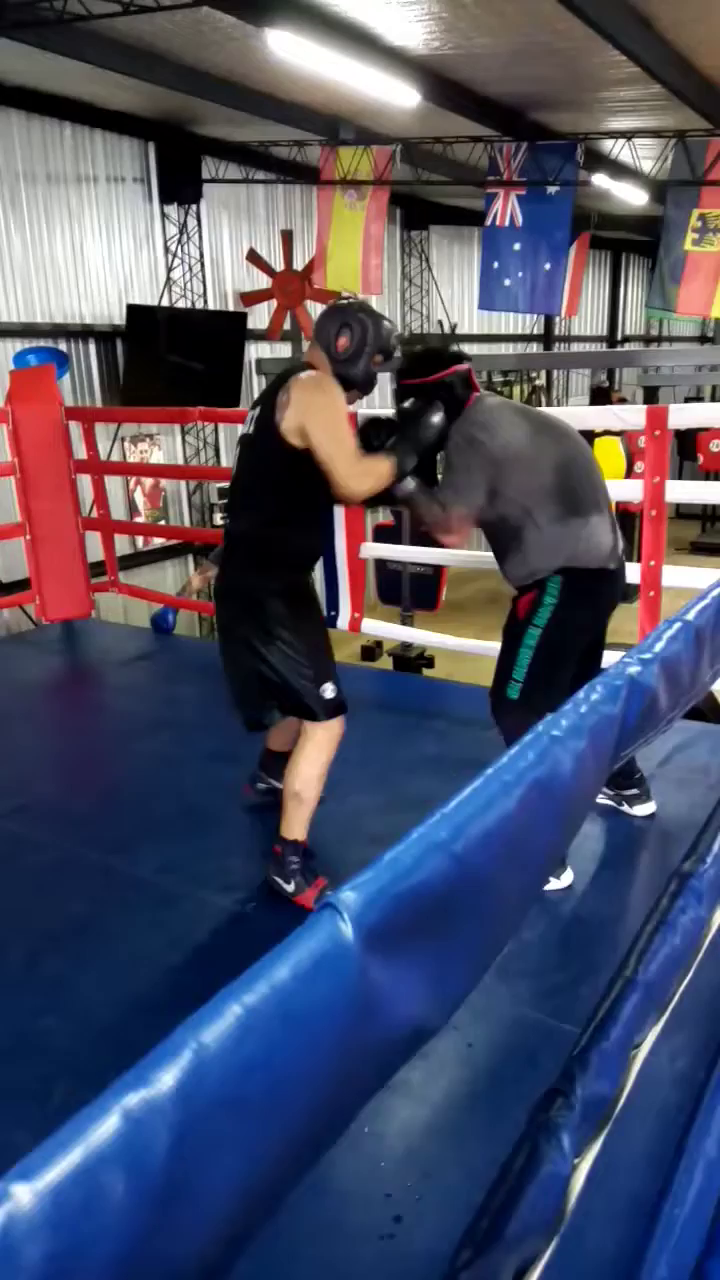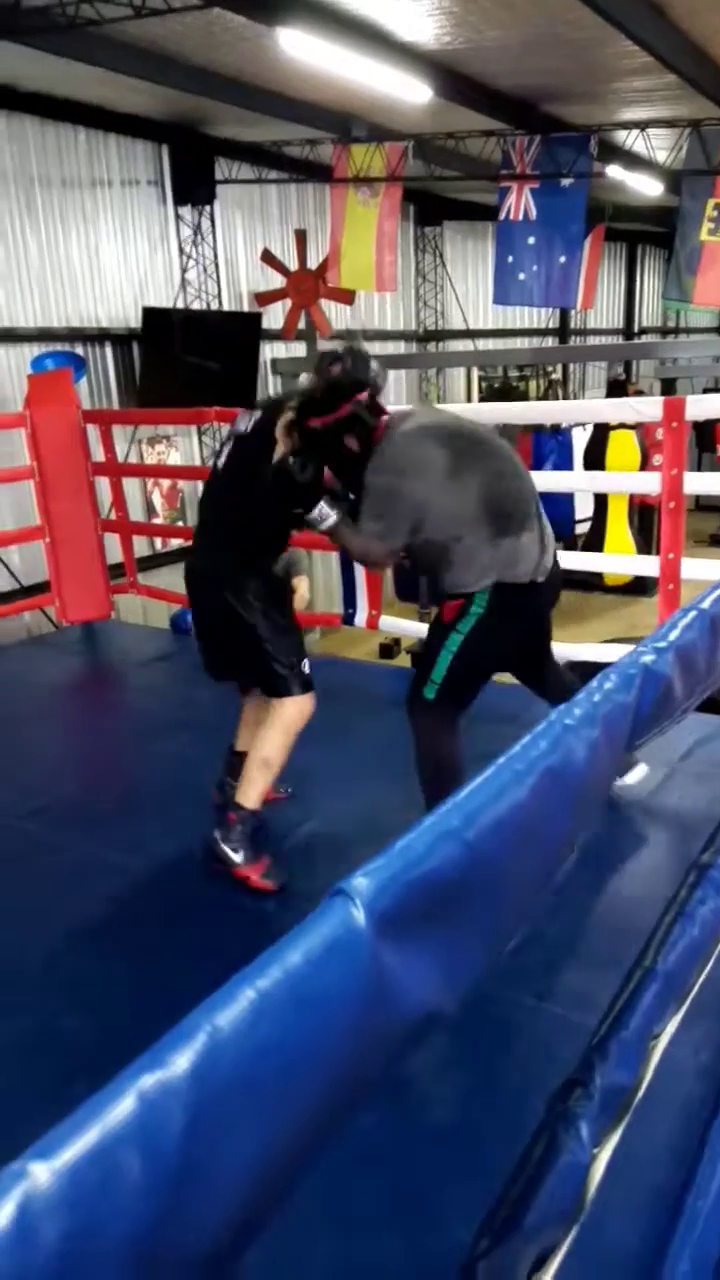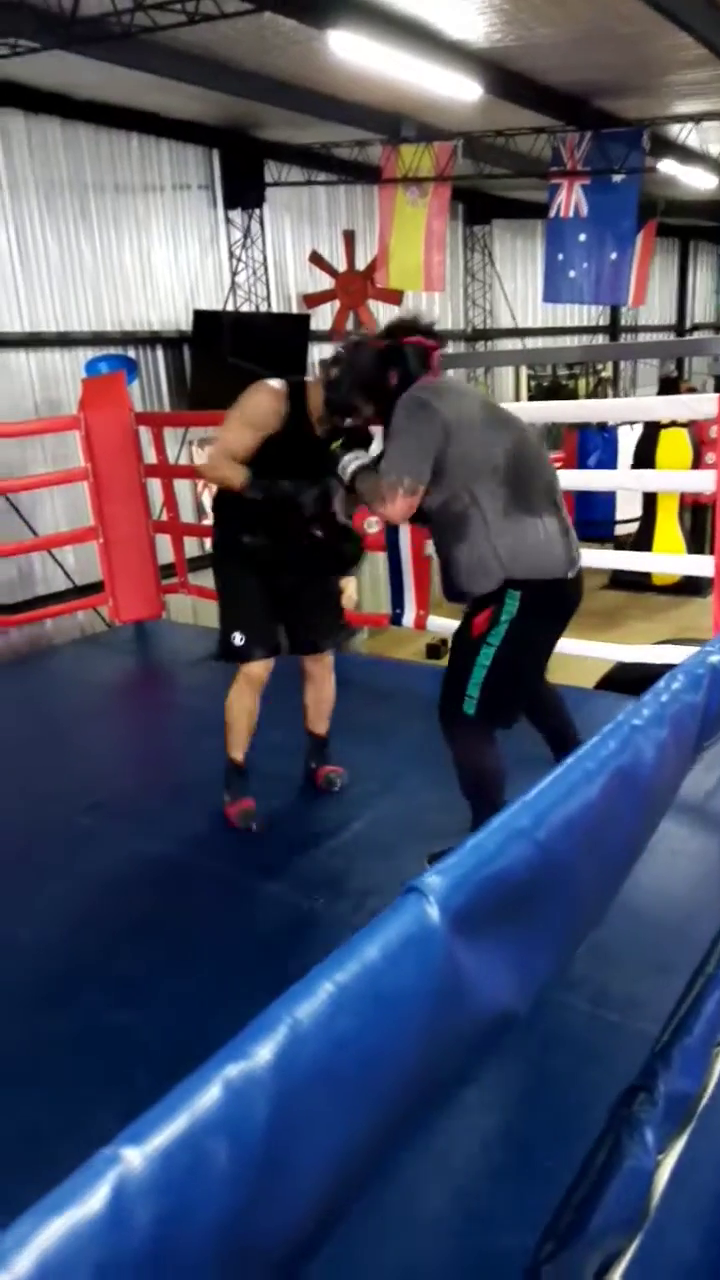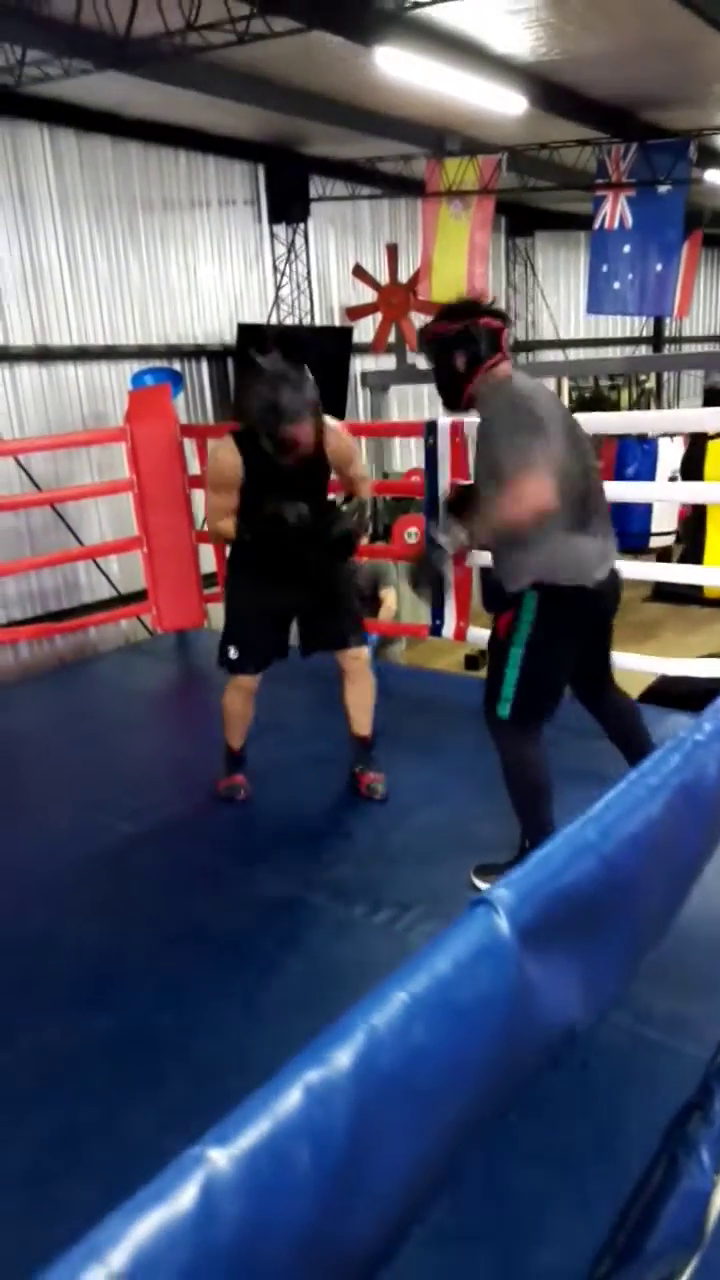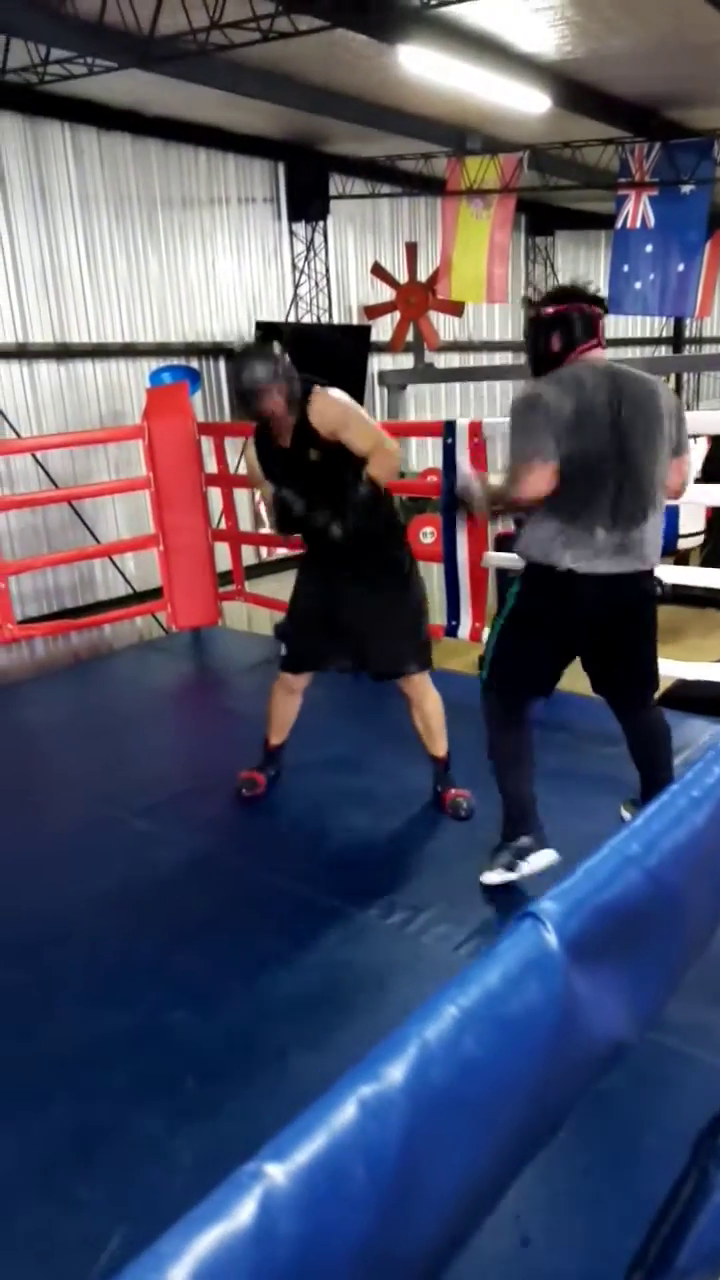
dt=0.5s
person 1, frame 1
left shoulder: (471, 432)
right shoulder: (505, 418)
left elbow: (450, 526)
left wrist: (403, 479)
right wrist: (423, 474)
left hip: (566, 577)
right hip: (599, 565)
left knee: (515, 706)
right knee: (580, 683)
right ankle: (629, 786)
person 1, frame 2
left shoulder: (389, 473)
right shoulder: (420, 423)
left elbow: (375, 554)
left wrist: (319, 510)
left hip: (496, 588)
right hip: (535, 567)
left knee: (431, 707)
right knee: (538, 667)
person 1, frame 3
left shoulder: (421, 406)
right shoulder: (463, 407)
left elbow: (392, 503)
right elbow: (436, 499)
left wrist: (348, 457)
left hip: (521, 585)
right hip: (553, 574)
left knee: (466, 717)
right knee: (526, 684)
person 1, frame 4
left shoulder: (514, 405)
right shoulder: (506, 406)
left elbow: (529, 495)
left wrist: (458, 530)
right wrist: (467, 506)
left hip: (552, 590)
right hip: (593, 576)
left knee: (512, 720)
right knee: (596, 688)
person 1, frame 5
left shoulder: (541, 398)
right shoulder: (658, 393)
left elbow: (532, 489)
right elbow: (673, 484)
left wrist: (485, 496)
left hip: (556, 580)
right hip: (632, 579)
left knee: (505, 698)
right knee: (635, 700)
left ankle: (524, 834)
person 2, frame 1
left shoulder: (290, 394)
right shoulder: (313, 389)
left elbow: (325, 480)
right elbow: (353, 483)
left wrist: (386, 445)
right wrist: (412, 446)
left hip: (273, 577)
right hip: (265, 587)
left knee: (307, 690)
right knee: (325, 718)
left ankle: (271, 772)
right ankle: (293, 864)
person 2, frame 2
left shoulder: (273, 419)
right elbow: (304, 499)
left hip: (221, 568)
right hip: (236, 574)
left knee: (269, 677)
right knee: (295, 699)
left ankle: (237, 778)
right ankle: (237, 830)
person 2, frame 3
right shoulder: (273, 399)
right elbow: (219, 464)
left wrist: (337, 531)
right wrist: (282, 490)
left hip: (301, 547)
right hip: (242, 550)
left knee: (320, 659)
right knee: (255, 668)
left ankle: (318, 756)
right ankle: (235, 778)
person 2, frame 4
left shoulder: (330, 435)
right shoulder: (230, 453)
left elbow: (361, 486)
right elbow: (218, 523)
left wrist: (350, 521)
right wrist: (267, 530)
left hip: (320, 558)
right hip: (258, 569)
left knee: (356, 657)
right knee: (244, 679)
left ankle: (364, 761)
right ankle: (233, 765)
person 2, frame 5
left shoulder: (324, 406)
right shoulder: (263, 449)
left elbow: (384, 454)
left wrist: (352, 507)
right wrist: (285, 513)
left hip: (383, 565)
right hip: (323, 569)
left knee: (413, 679)
right knee: (293, 674)
left ankle: (444, 779)
right ankle: (269, 762)
